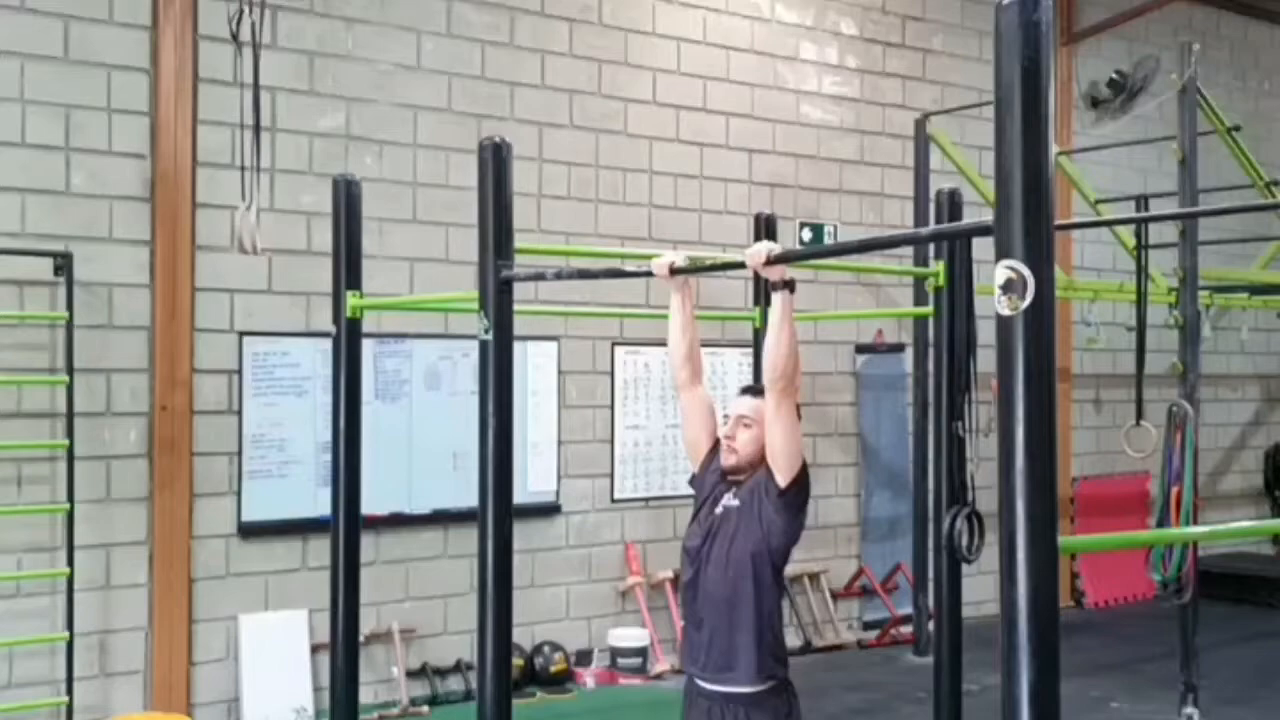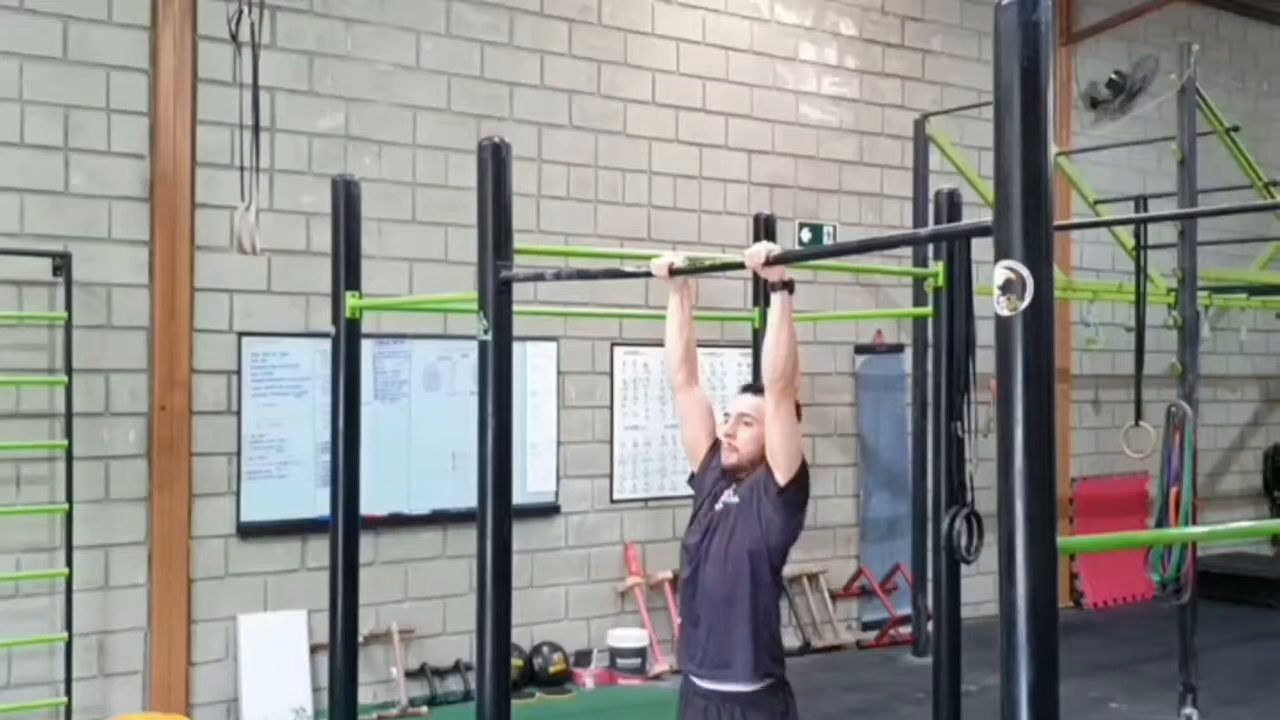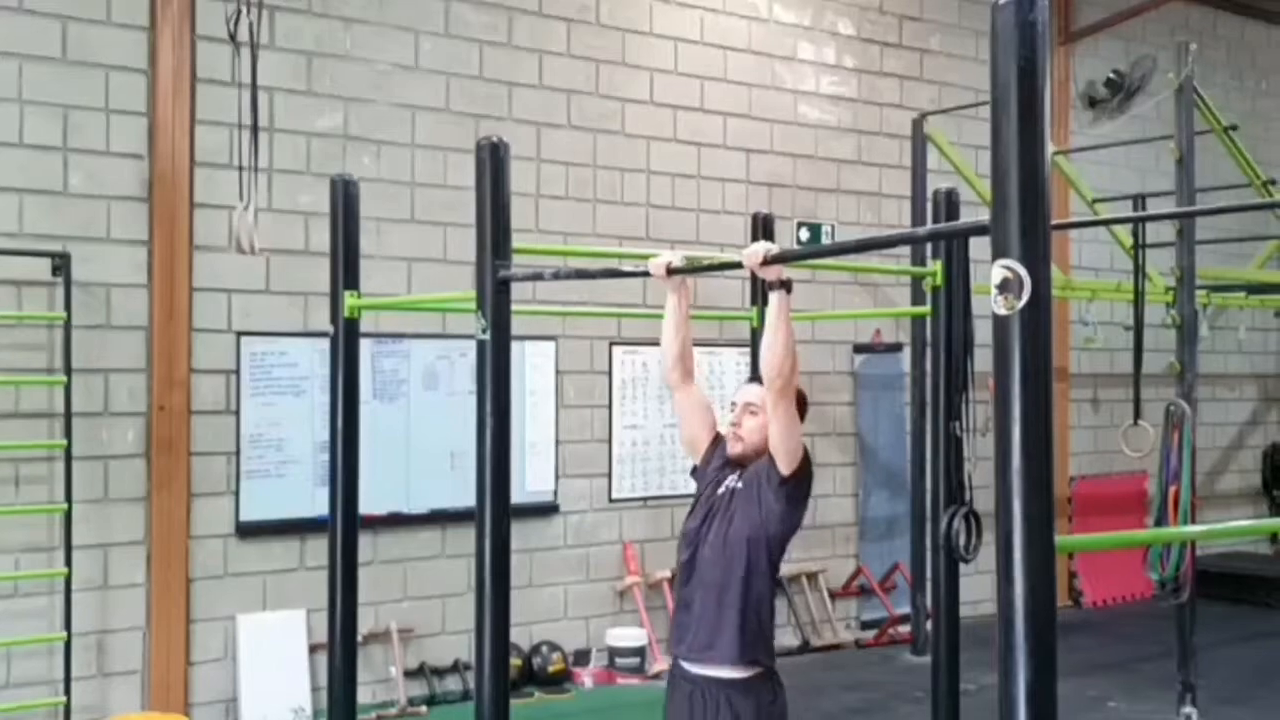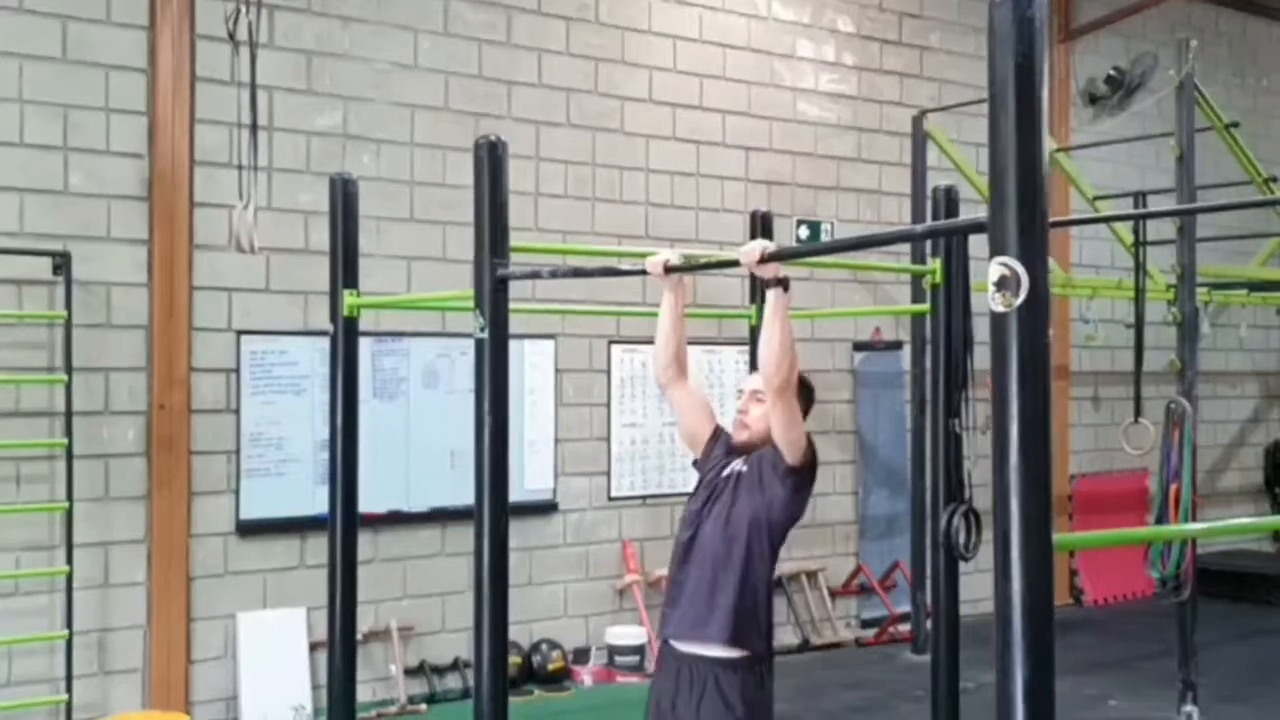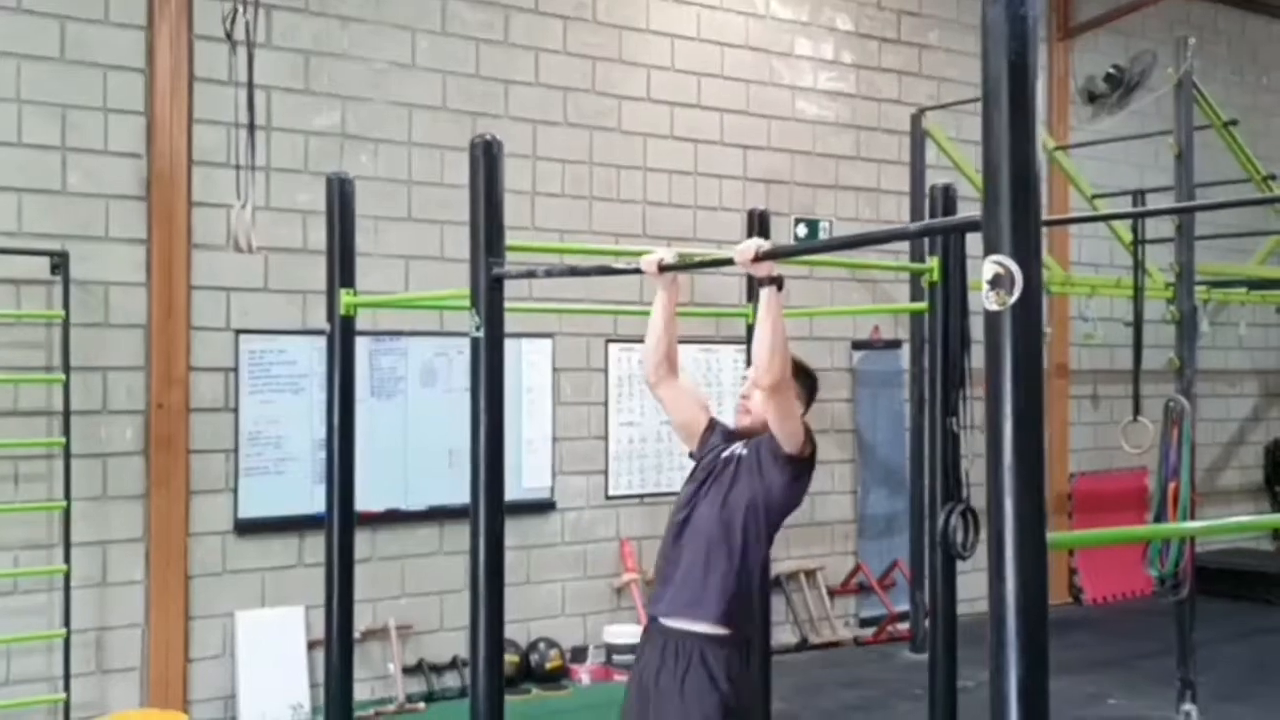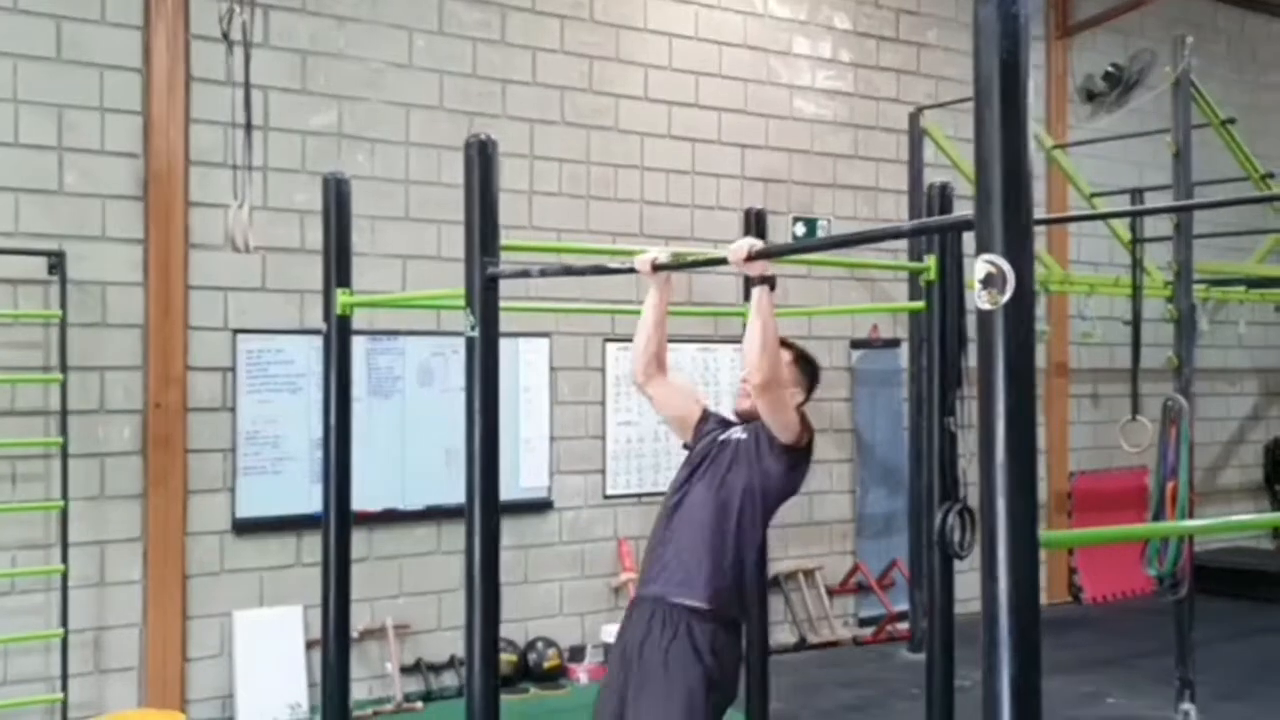
dt=0.1s
person 1, frame 1
left shoulder: (777, 495)
right shoulder: (713, 482)
left elbow: (780, 388)
right elbow: (688, 380)
left wrist: (780, 288)
right wrist: (679, 290)
person 1, frame 2
left shoulder: (777, 494)
right shoulder: (713, 480)
left elbow: (779, 389)
right elbow: (685, 381)
left wrist: (779, 289)
right wrist: (678, 291)
person 1, frame 3
left shoulder: (782, 482)
right shoulder: (717, 470)
left elbow: (778, 387)
right elbow: (679, 380)
left wrist: (777, 287)
right wrist: (676, 291)
right hip: (686, 680)
person 1, frame 4
left shoulder: (785, 472)
right shoulder: (719, 459)
left elbow: (779, 383)
right elbow: (672, 377)
left wrist: (774, 286)
right wrist: (672, 290)
left hip: (730, 674)
right hip: (676, 661)
person 1, frame 5
left shoulder: (788, 455)
right shoulder: (720, 444)
left elbow: (773, 382)
right elbow: (660, 376)
left wrist: (769, 283)
right wrist: (666, 288)
left hip: (711, 648)
right hip: (660, 636)
person 1, frame 6
left shoulder: (786, 445)
right shoulder: (715, 434)
left elbow: (763, 377)
right elbow: (648, 374)
left wrist: (760, 283)
right wrist: (658, 287)
left hip: (697, 628)
right hip: (647, 615)
